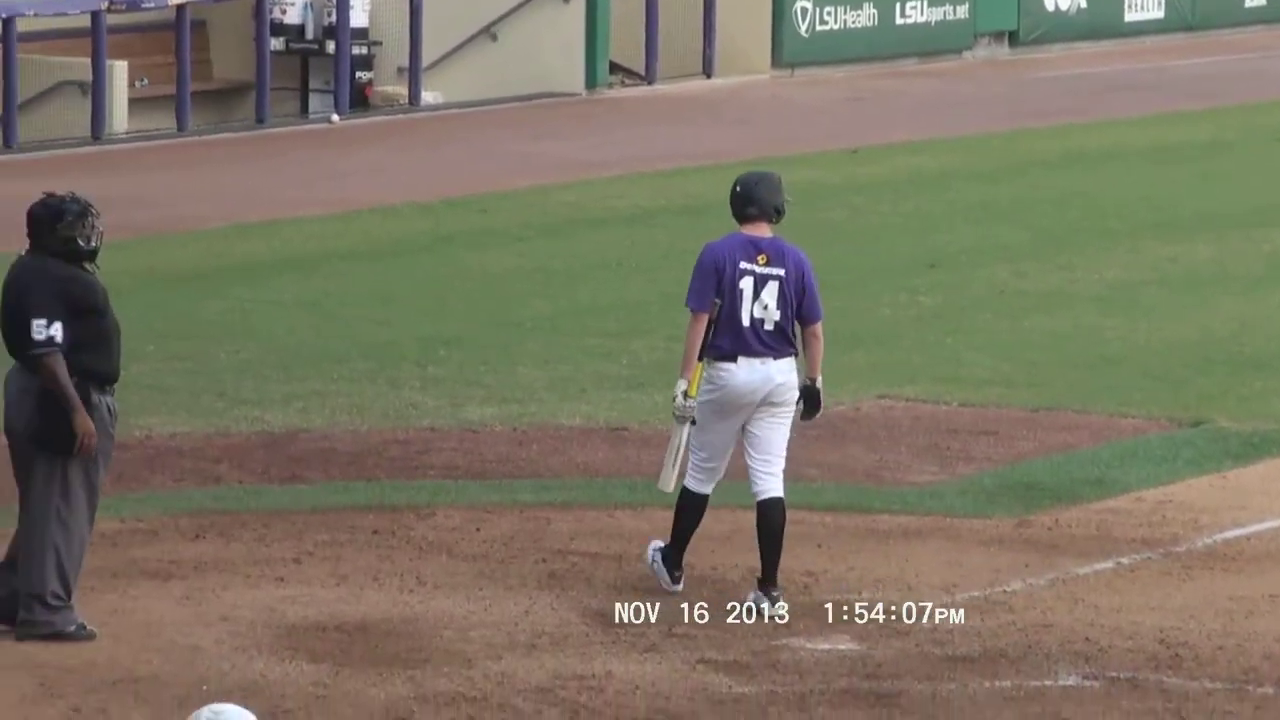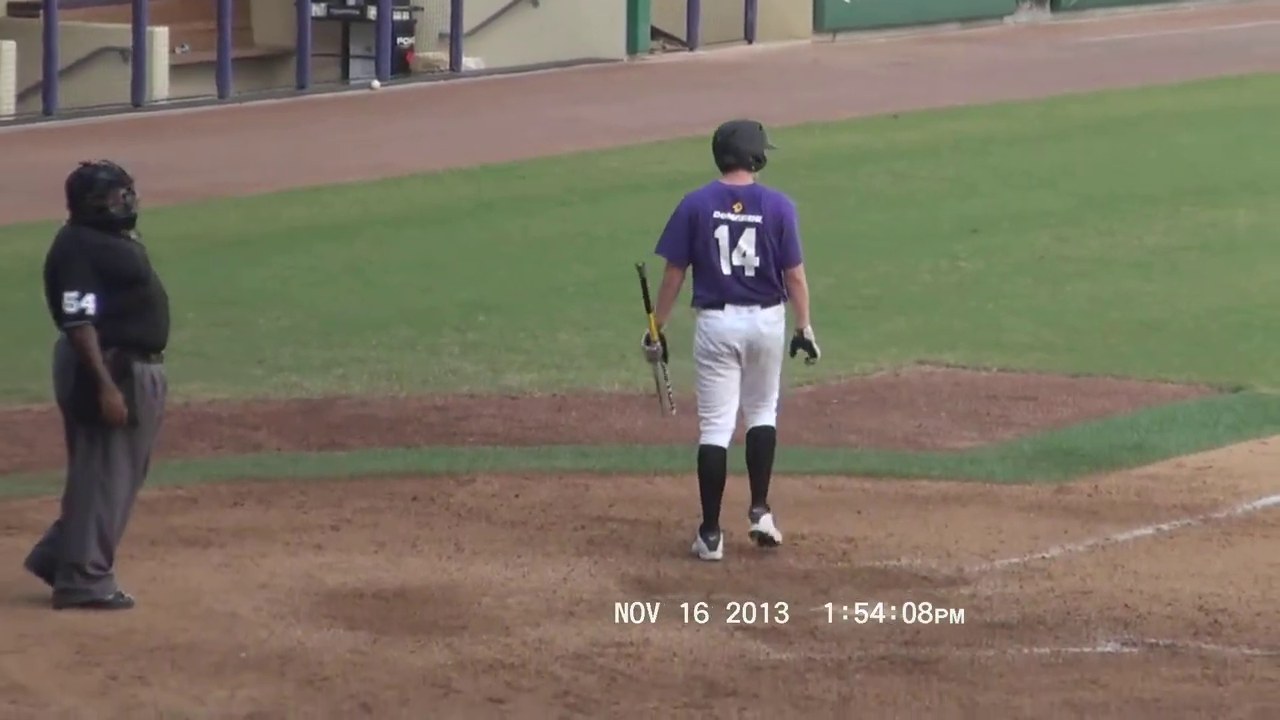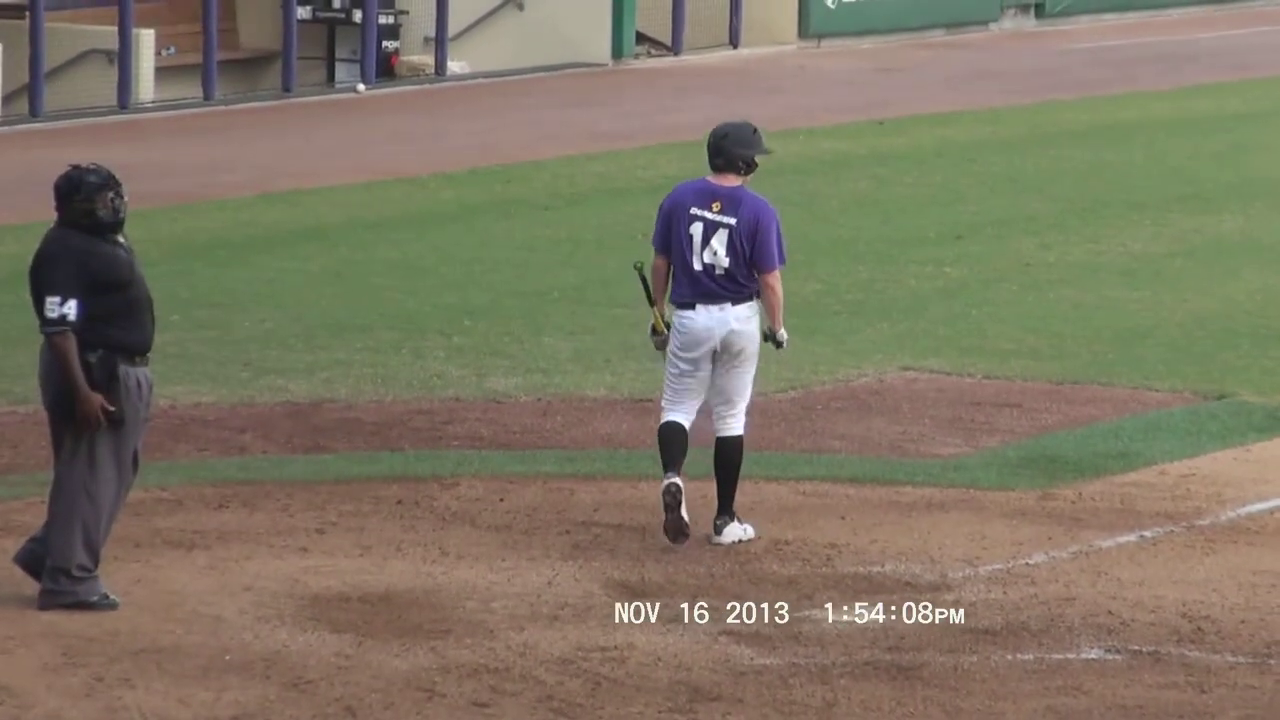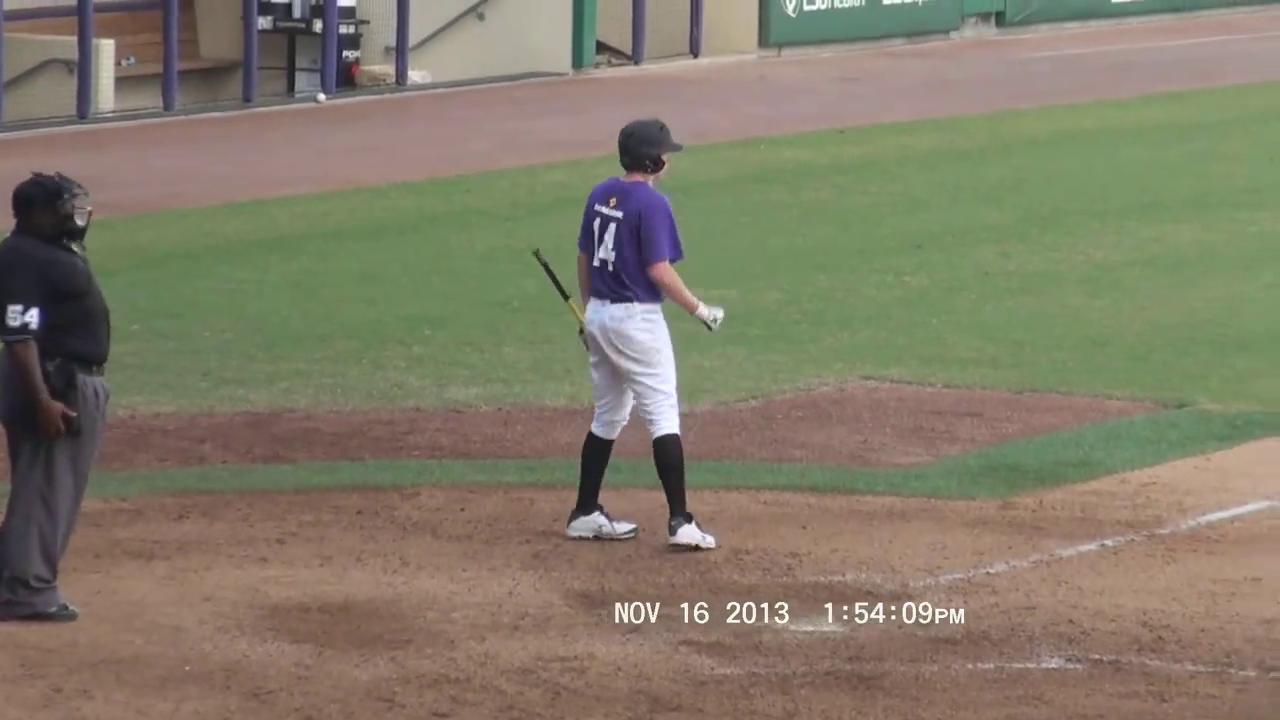
dt=0.5s
person 1, frame 1
left shoulder: (65, 268)
right shoulder: (40, 276)
right elbow: (44, 350)
right wrist: (77, 411)
left hip: (81, 398)
right hip: (63, 402)
left knee: (66, 503)
right knee: (61, 505)
right ankle: (45, 610)
person 1, frame 2
left shoulder: (116, 236)
right shoulder: (77, 247)
right elbow: (78, 323)
left wrist: (143, 374)
right wrist: (106, 386)
left hip: (137, 368)
right hip: (108, 370)
left knee: (123, 470)
right knee: (103, 474)
left ankle: (59, 557)
right ankle: (84, 578)
person 1, frame 3
left shoulder: (108, 239)
right shoulder: (62, 251)
right elbow: (59, 329)
left wrist: (132, 375)
right wrist: (82, 391)
left hip: (124, 372)
right hip: (94, 375)
left knee: (115, 472)
right knee: (89, 477)
left ankle: (47, 555)
right ankle: (69, 580)
person 1, frame 4
left shoulder: (60, 249)
left wrist: (85, 385)
right wrist: (42, 399)
left hip: (79, 380)
right hip: (51, 383)
left knee: (63, 484)
right knee: (47, 487)
person 2, frame 1
left shoulder: (717, 253)
right shoulder: (795, 259)
left elbow: (699, 323)
right elbow: (812, 331)
left wrist: (684, 382)
right wrist: (813, 382)
left hip: (727, 376)
right hip: (779, 378)
left knee: (701, 475)
right knee: (768, 480)
left ankle: (672, 565)
right ankle: (769, 588)
person 2, frame 2
left shoulder: (695, 204)
right shoulder: (778, 205)
left elbow: (674, 273)
right elbow: (794, 275)
left wrist: (656, 328)
right wrist: (804, 329)
left hip: (715, 324)
right hip: (766, 322)
left knee: (715, 427)
right knee: (761, 413)
left ankle: (710, 533)
right ankle: (759, 509)
person 2, frame 3
left shoulder: (679, 198)
right shoulder: (758, 209)
left elbow: (660, 264)
right elbow: (769, 281)
left wrist: (658, 316)
right wrist: (777, 327)
left hip: (689, 320)
right hip: (739, 321)
left knee: (676, 410)
right knee: (730, 418)
left ankle: (672, 479)
right ankle: (725, 519)
person 2, frame 4
left shoulder: (600, 194)
right shoulder: (653, 203)
left elbow: (583, 259)
right elbow: (660, 272)
left wrist: (588, 313)
right wrist: (701, 310)
left hip: (600, 315)
right hip: (637, 318)
left knee: (608, 416)
right knee: (663, 417)
left ankle: (586, 513)
right ankle: (680, 522)
